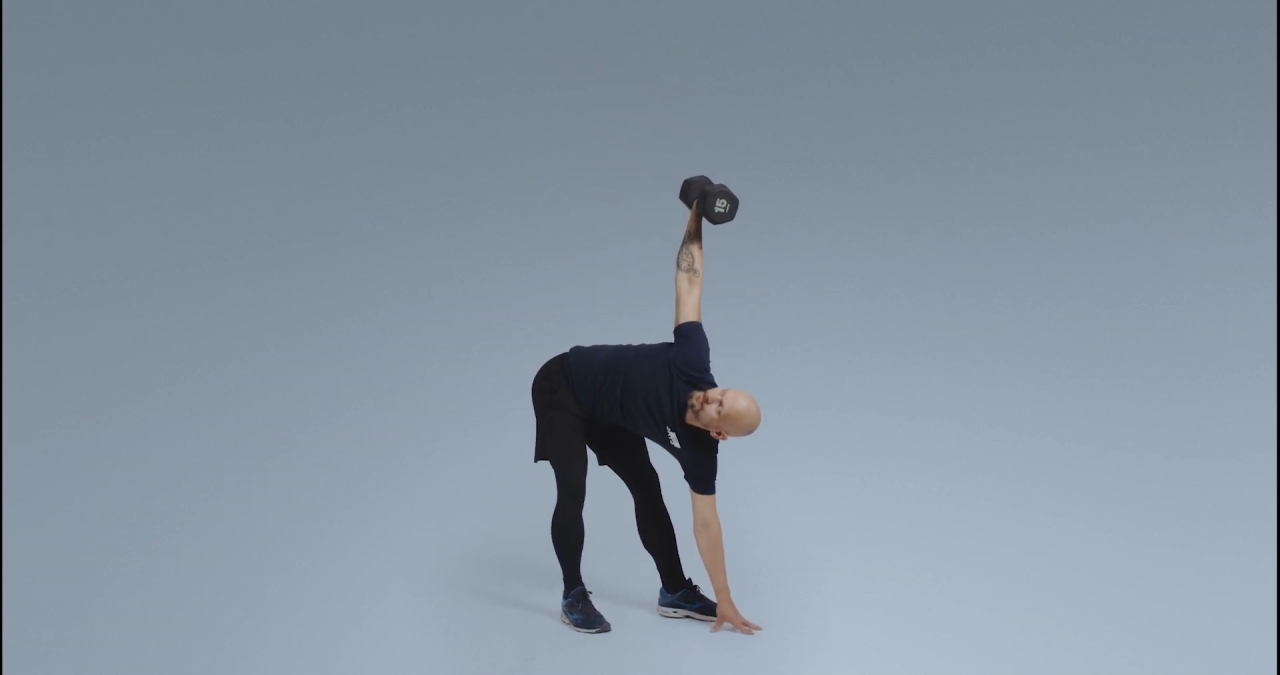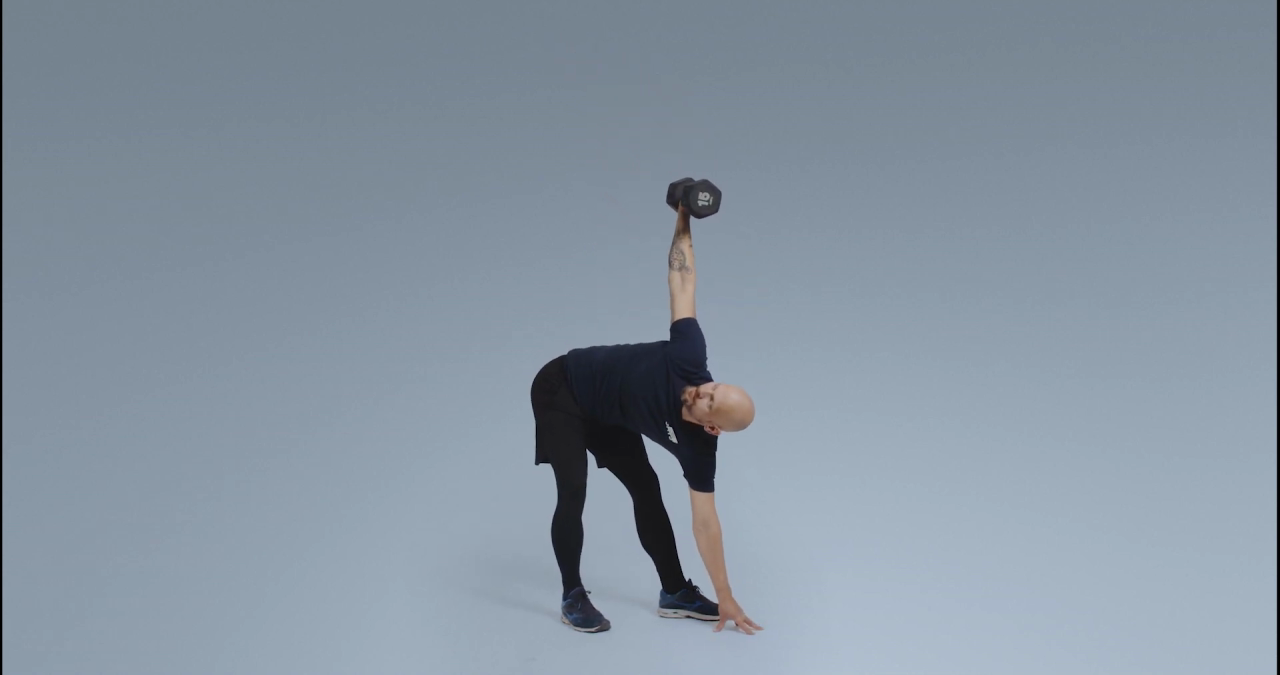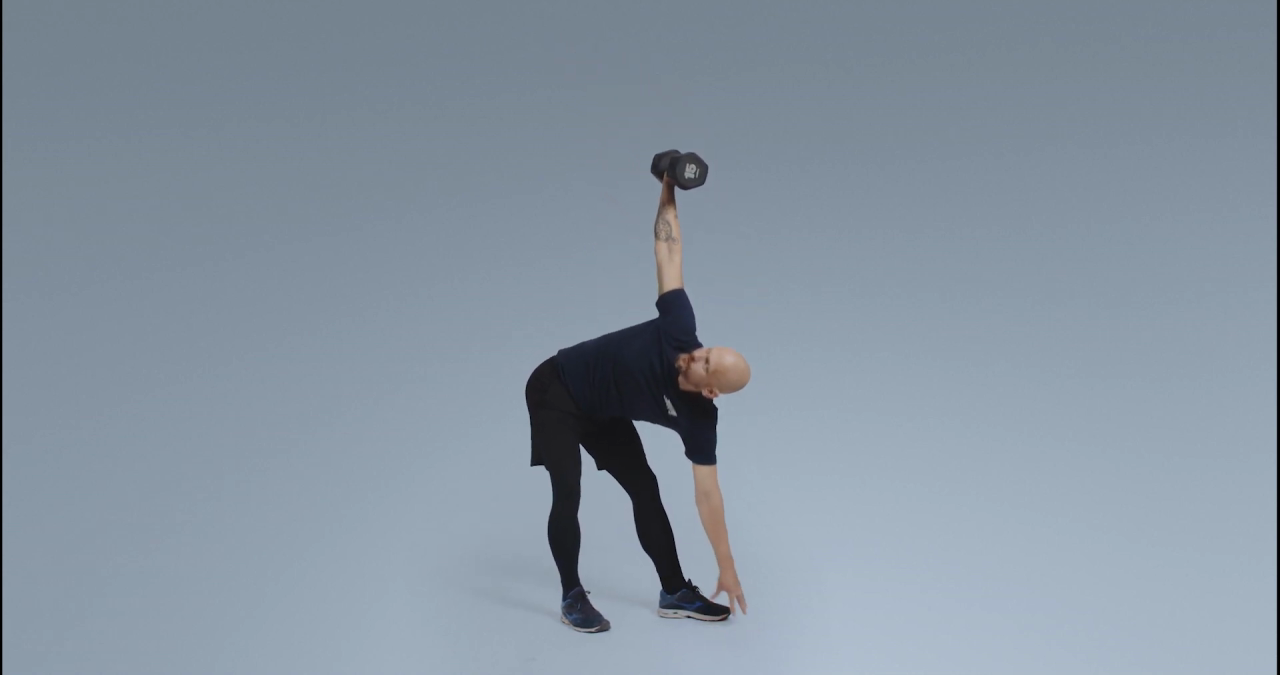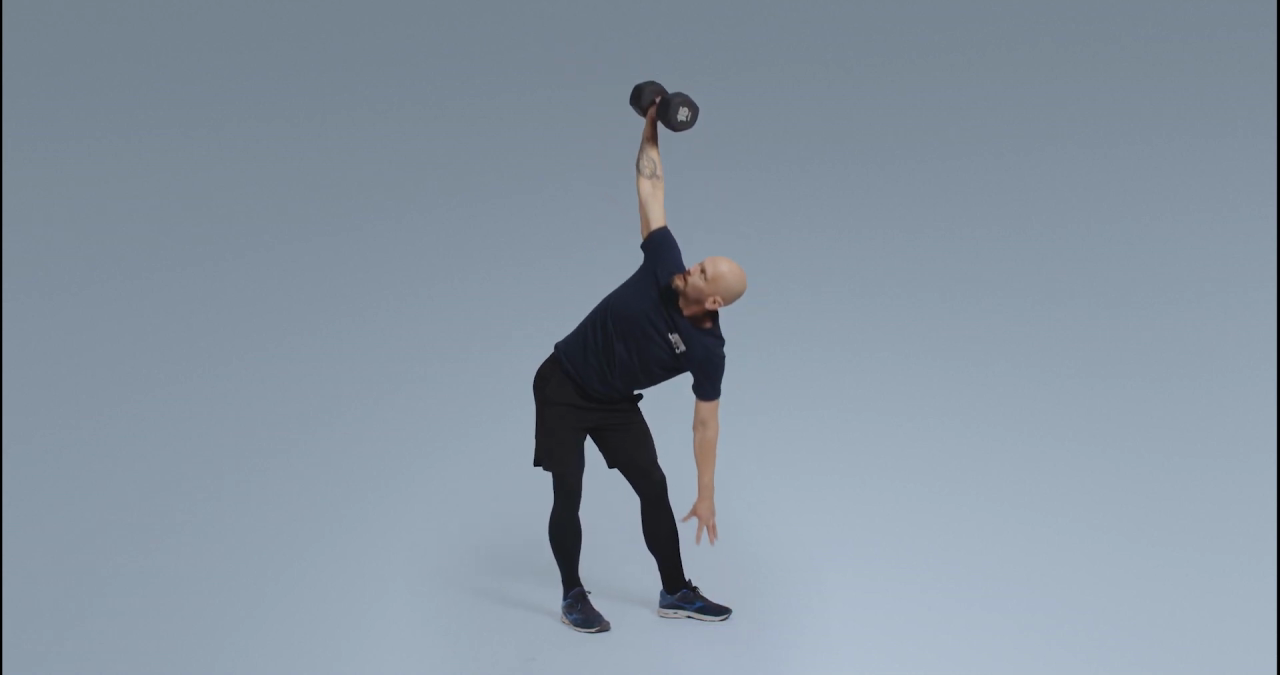
dt=0.4s
person 1, frame 1
left shoulder: (699, 450)
right shoulder: (692, 364)
left elbow: (706, 522)
right elbow: (689, 280)
left wrist: (725, 600)
right wrist: (696, 220)
left hip: (605, 414)
right hip: (562, 388)
left knee: (647, 486)
right knee: (573, 490)
left ankle: (674, 590)
right ankle: (574, 596)
person 1, frame 2
left shoulder: (698, 447)
right shoulder: (690, 360)
left elbow: (705, 520)
right elbow: (682, 278)
left wrist: (726, 597)
right wrist: (683, 219)
left hip: (605, 414)
right hip: (560, 390)
left knee: (646, 487)
right knee: (573, 491)
left ankle: (674, 591)
right ankle: (573, 596)
person 1, frame 3
left shoulder: (697, 419)
right shoulder: (680, 334)
left elbow: (707, 493)
right elbow: (668, 250)
left wrist: (727, 569)
right wrist: (668, 192)
left hip: (602, 412)
right hip: (555, 391)
left knee: (645, 489)
right knee: (568, 493)
left ankle: (675, 592)
right ankle: (572, 597)
person 1, frame 4
left shoulder: (707, 350)
right shoulder: (664, 268)
left elbow: (705, 424)
right elbow: (650, 189)
left wrist: (705, 497)
right wrist: (651, 128)
left hip: (614, 401)
right hip: (562, 387)
left knee: (653, 487)
right knee: (568, 492)
left ankle: (675, 591)
right ankle: (573, 597)
